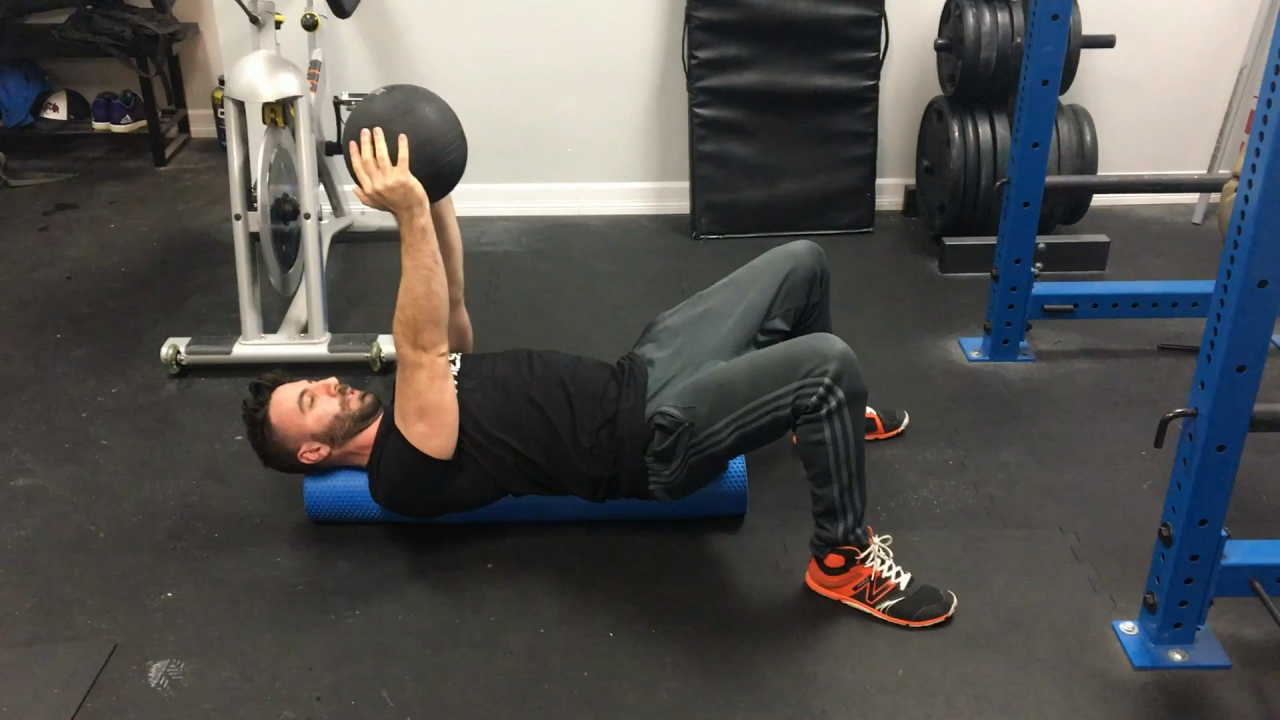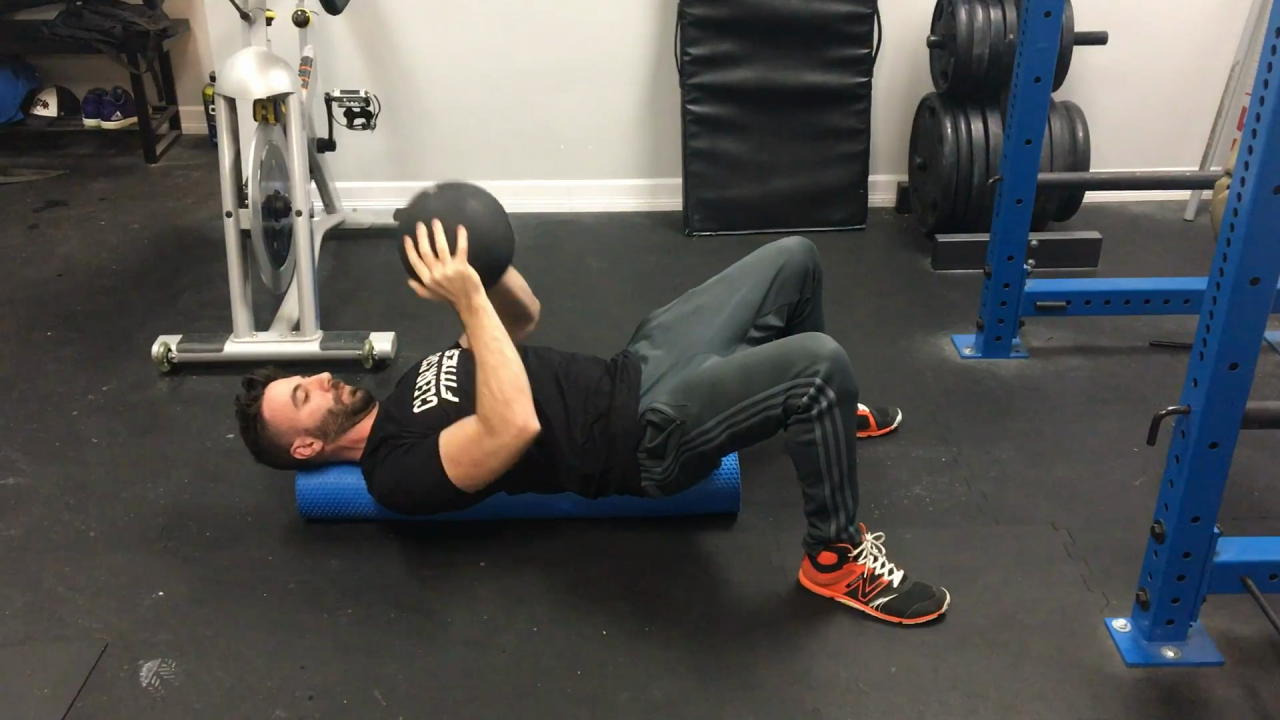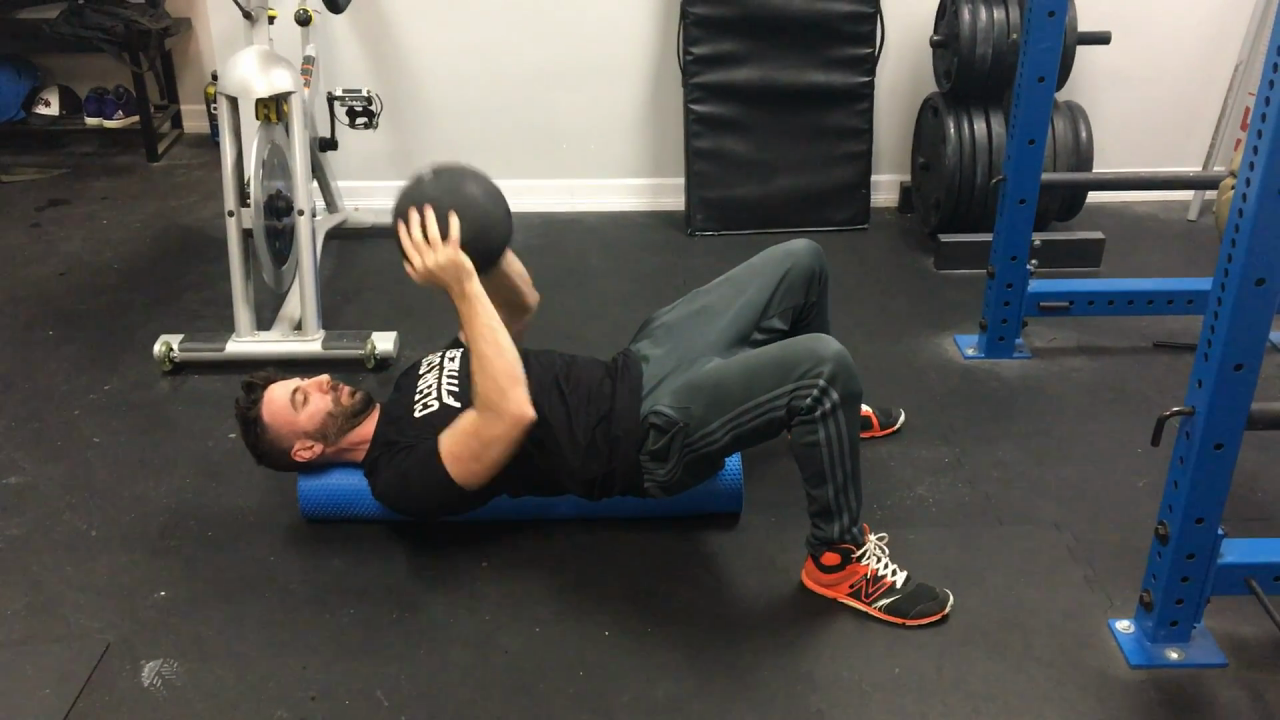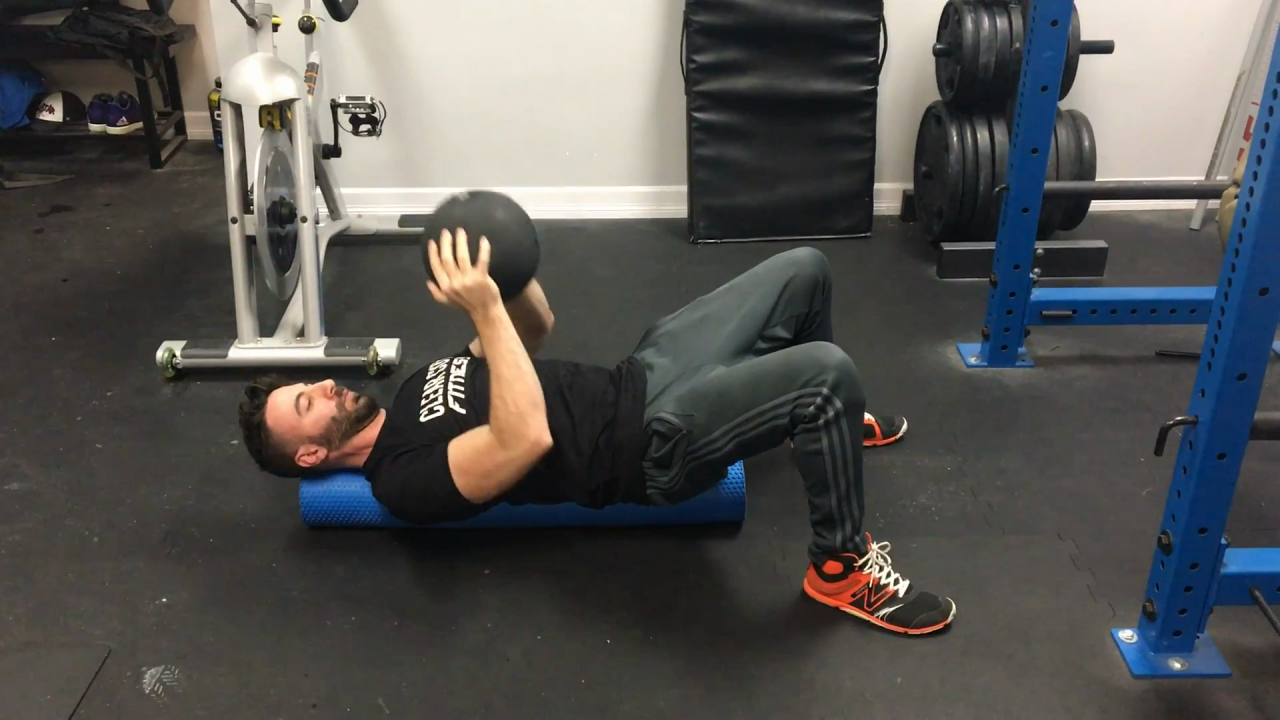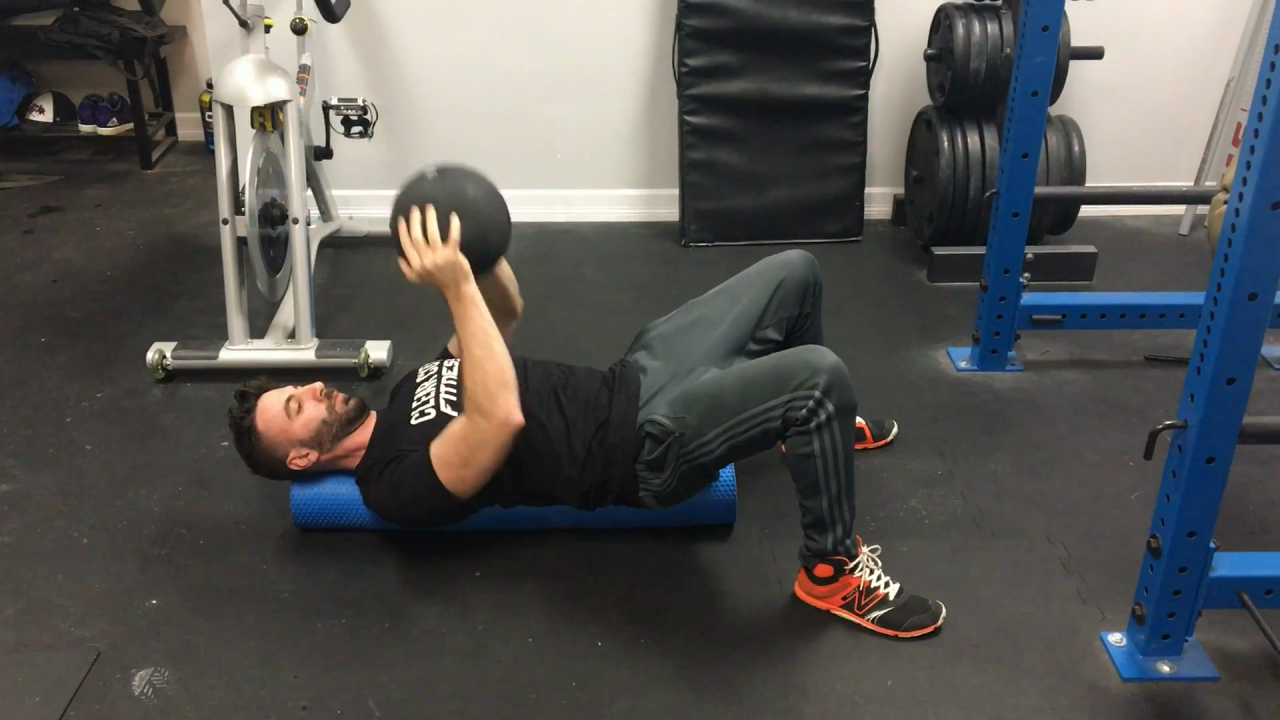
dt=1s
person 1, frame 1
left shoulder: (405, 409)
right shoulder: (404, 474)
left elbow: (447, 305)
right elbow: (420, 348)
left wrist: (434, 198)
right wrist: (410, 214)
left hip: (638, 376)
right hip: (652, 441)
left knee: (801, 264)
right knee: (827, 361)
left ankle: (825, 417)
right ankle: (844, 560)
person 1, frame 2
left shoulder: (410, 391)
right shoulder: (398, 473)
left elbow: (524, 316)
right elbow: (518, 427)
left wrist: (480, 261)
right wrist: (467, 296)
left hip: (633, 370)
right hip: (645, 437)
left knee: (793, 258)
right knee: (821, 363)
left ankle: (823, 419)
right ankle: (837, 559)
person 1, frame 3
left shoulder: (411, 386)
right shoulder: (403, 477)
left elbow: (522, 306)
right elbow: (513, 413)
right wrist: (459, 280)
left hip: (635, 368)
right hip: (648, 437)
left knee: (801, 261)
right knee: (823, 363)
left ankle: (823, 417)
right ankle: (839, 559)
person 1, frame 4
left shoulder: (414, 395)
right shoulder: (406, 482)
left elbow: (536, 328)
right elbow: (530, 440)
right wrist: (483, 305)
left hip: (639, 377)
right hip: (652, 444)
left knee: (804, 269)
right knee: (829, 372)
left ankle: (825, 425)
right ankle: (842, 569)
person 1, frame 5
left shoulder: (407, 395)
right shoulder: (397, 487)
left elbow: (507, 314)
right elbow: (505, 417)
left wrist: (476, 249)
right wrist: (453, 285)
left hip: (630, 378)
right hip: (645, 447)
left knee: (794, 271)
right knee: (819, 373)
left ankle: (815, 428)
right ankle: (833, 570)
